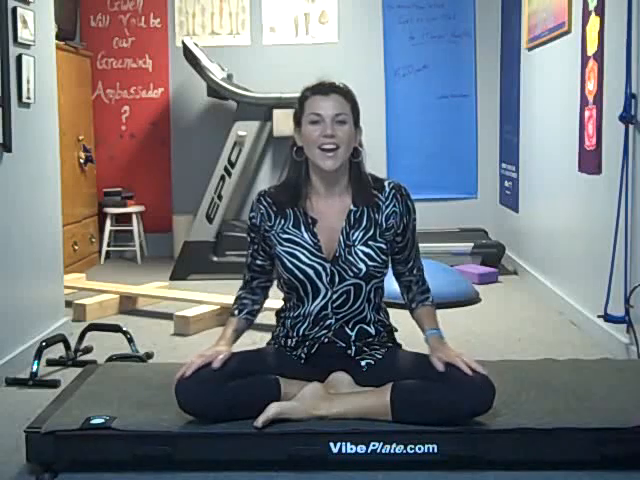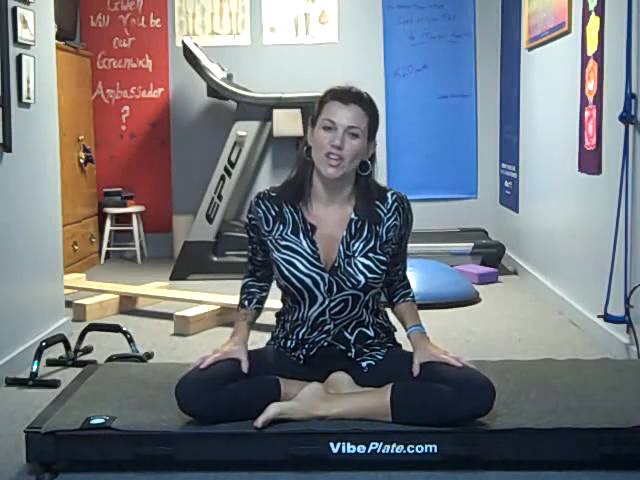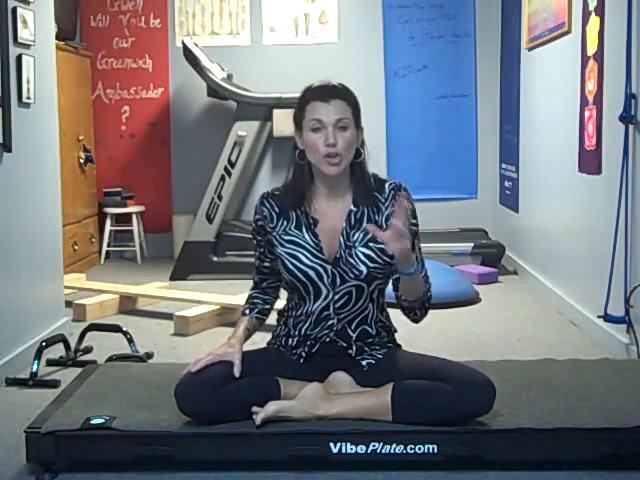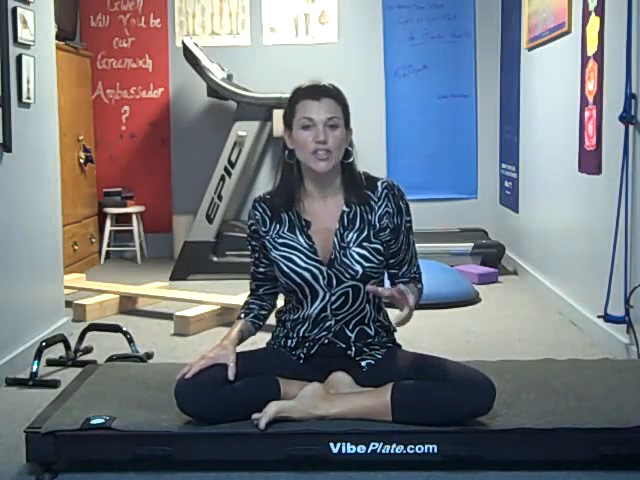
dt=1s
person 1, frame 1
left shoulder: (391, 201)
right shoulder: (270, 207)
left elbow: (412, 279)
right elbow: (255, 284)
left wrist: (435, 338)
right wrist: (226, 340)
left hip: (371, 355)
right hip: (293, 355)
left knee: (476, 391)
right knee: (193, 390)
left ankle: (320, 403)
right ankle: (337, 392)
person 1, frame 2
left shoulder: (391, 209)
right shoulder: (269, 208)
right elbow: (257, 278)
left wrist: (419, 337)
right wrist: (239, 337)
left hip: (370, 355)
right hip: (294, 354)
left knee: (477, 394)
right knee: (192, 393)
left ankle: (320, 405)
right ankle: (338, 391)
person 1, frame 3
left shoulder: (391, 199)
right shoulder: (274, 207)
left elbow: (415, 309)
left wrist: (408, 259)
right wrist: (235, 340)
left hip: (371, 356)
right hip: (295, 354)
left knee: (477, 393)
right knee: (192, 393)
left ankle: (317, 404)
right ankle: (334, 391)
person 1, frame 4
left shoulder: (384, 198)
right shoulder: (266, 210)
left elbow: (410, 280)
left wrist: (403, 296)
right wrist: (229, 341)
left hip: (369, 355)
right hip: (294, 355)
left knee: (477, 392)
right knee: (192, 392)
left ankle: (320, 405)
right ankle: (338, 391)
